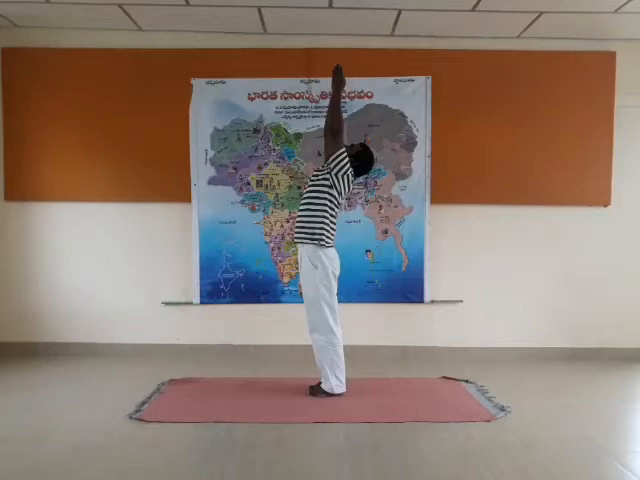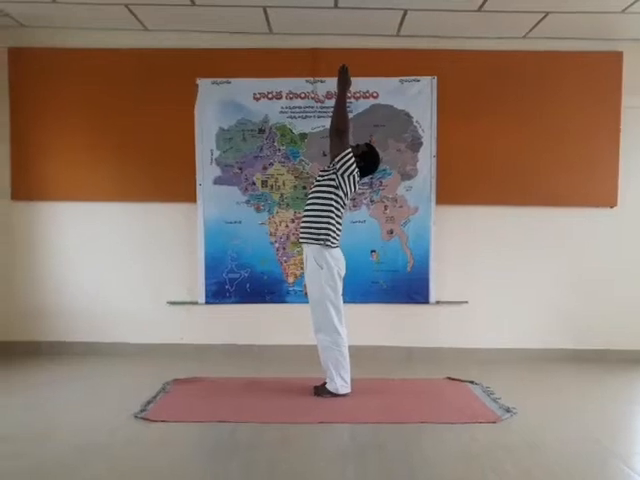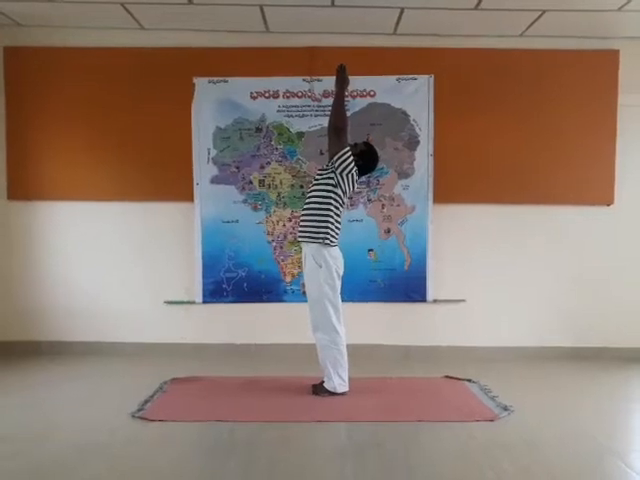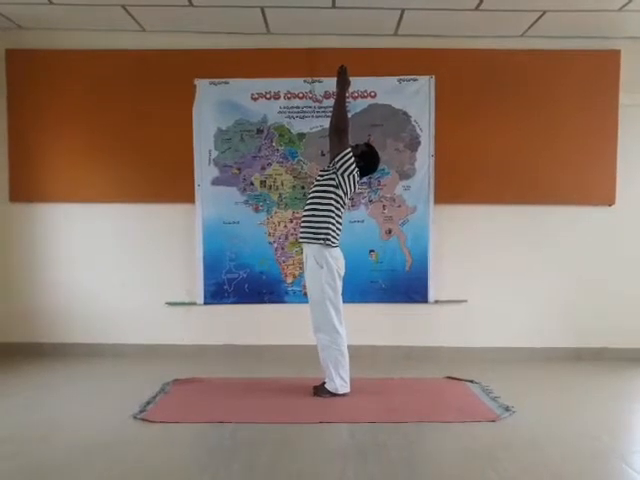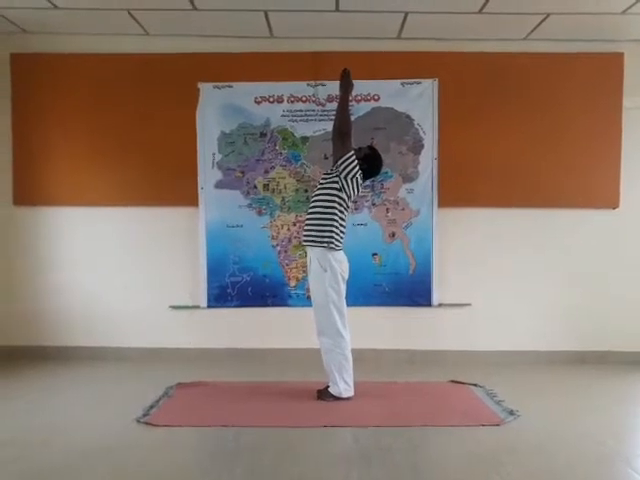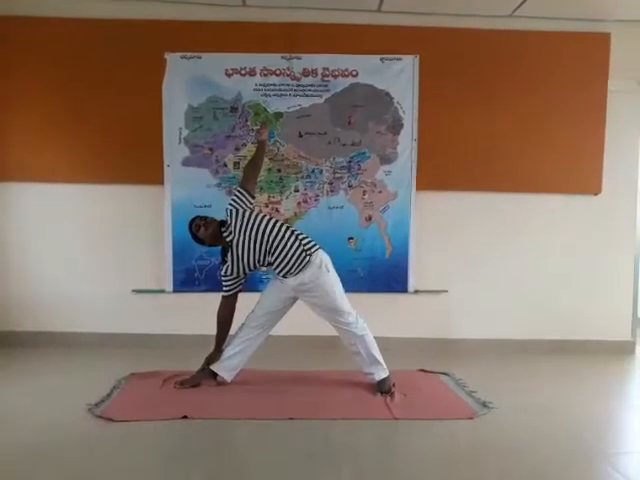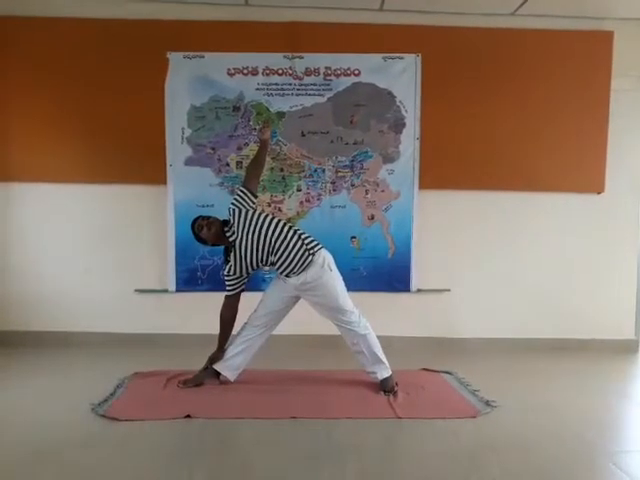
dt=0.5s
person 1, frame 1
left shoulder: (341, 174)
right shoulder: (333, 175)
left elbow: (333, 131)
right elbow: (332, 134)
left wrist: (336, 92)
right wrist: (335, 92)
left hip: (318, 256)
right hip: (314, 254)
left knee: (324, 322)
right knee: (321, 322)
left ankle: (334, 384)
right ankle: (331, 380)
person 1, frame 2
left shoulder: (348, 174)
right shoulder: (339, 176)
left elbow: (338, 132)
right elbow: (338, 135)
left wrist: (342, 91)
right wrist: (341, 92)
left hip: (323, 256)
right hip: (319, 255)
left knee: (329, 322)
right knee: (326, 322)
left ankle: (339, 385)
right ankle: (336, 380)
person 1, frame 3
left shoulder: (346, 173)
right shoulder: (337, 173)
left elbow: (337, 131)
right elbow: (336, 133)
left wrist: (340, 90)
right wrist: (339, 91)
left hip: (323, 255)
right hip: (317, 254)
left knee: (328, 321)
right knee: (324, 321)
left ankle: (337, 383)
right ankle: (334, 379)
person 1, frame 4
left shoulder: (347, 175)
right shoulder: (337, 175)
left elbow: (338, 132)
right elbow: (338, 135)
left wrist: (341, 91)
right wrist: (340, 92)
left hip: (323, 256)
right hip: (318, 255)
left knee: (329, 322)
right knee: (325, 321)
left ankle: (338, 384)
right ankle: (335, 380)
person 1, frame 5
left shoulder: (349, 176)
right shoulder: (340, 178)
left elbow: (341, 136)
right elbow: (340, 139)
left wrist: (344, 95)
right wrist: (343, 97)
left hip: (327, 260)
right hip: (321, 259)
left knee: (332, 327)
right knee: (329, 326)
left ankle: (341, 388)
right ankle: (338, 384)
person 1, frame 6
left shoulder: (235, 212)
right shoulder: (231, 264)
left elbow: (249, 177)
right elbow: (227, 306)
left wrist: (261, 144)
right wrist: (217, 350)
left hip: (312, 265)
right hip: (287, 279)
left knee: (348, 321)
right knee: (254, 325)
left ankle: (381, 375)
right ankle: (215, 371)
person 1, frame 7
left shoulder: (238, 212)
right shoulder: (233, 264)
left elbow: (252, 176)
right elbow: (230, 305)
left wrist: (264, 143)
right wrist: (219, 350)
left hip: (315, 264)
right hip: (288, 279)
left knee: (350, 320)
right knee: (257, 324)
left ankle: (384, 374)
right ankle: (218, 370)
